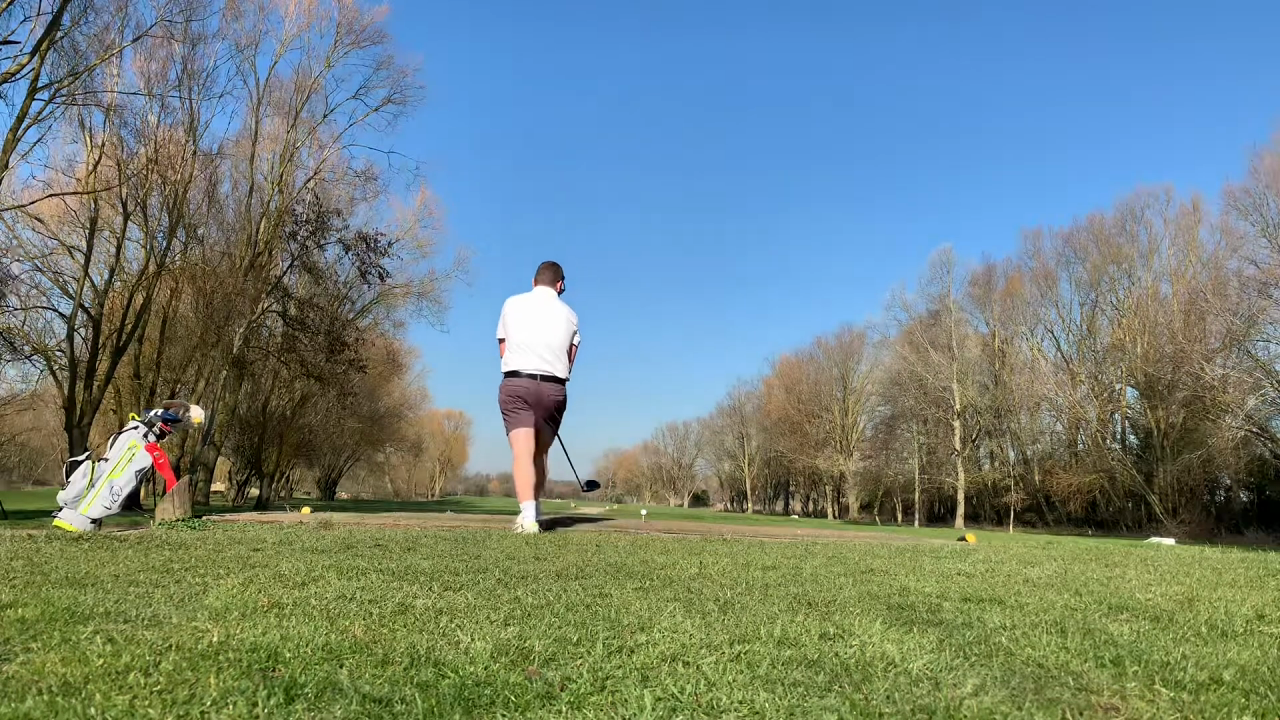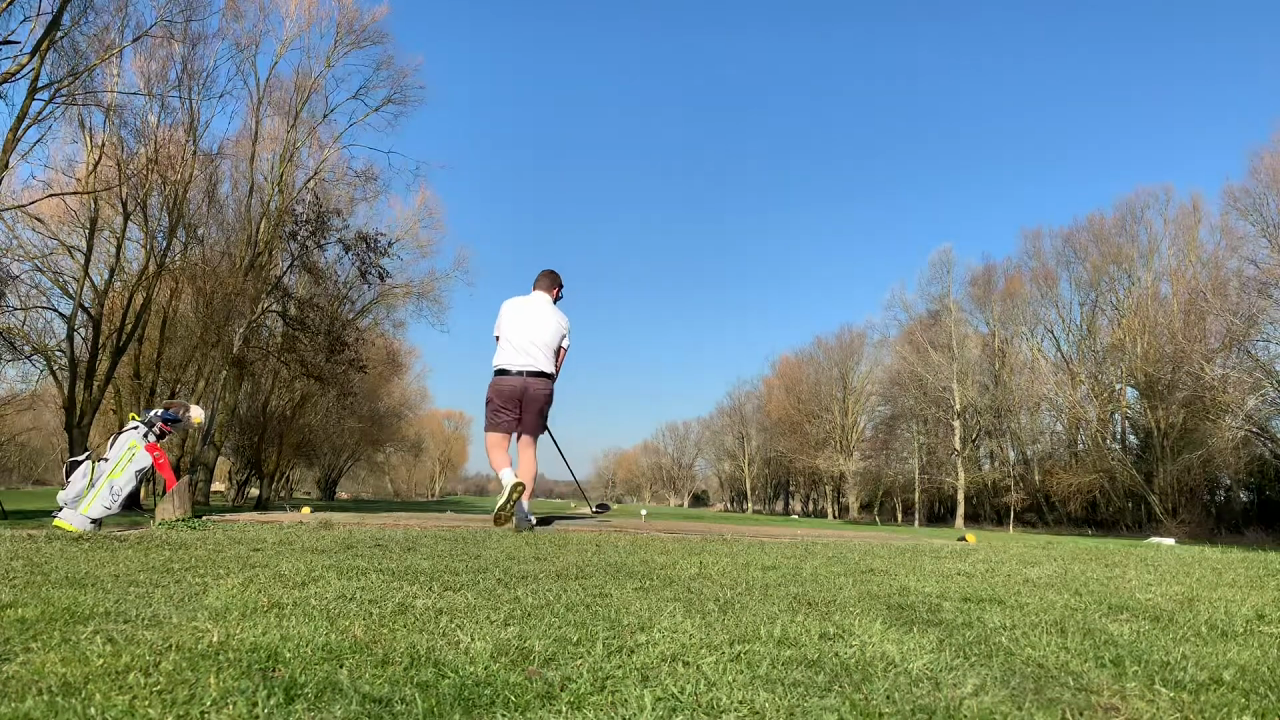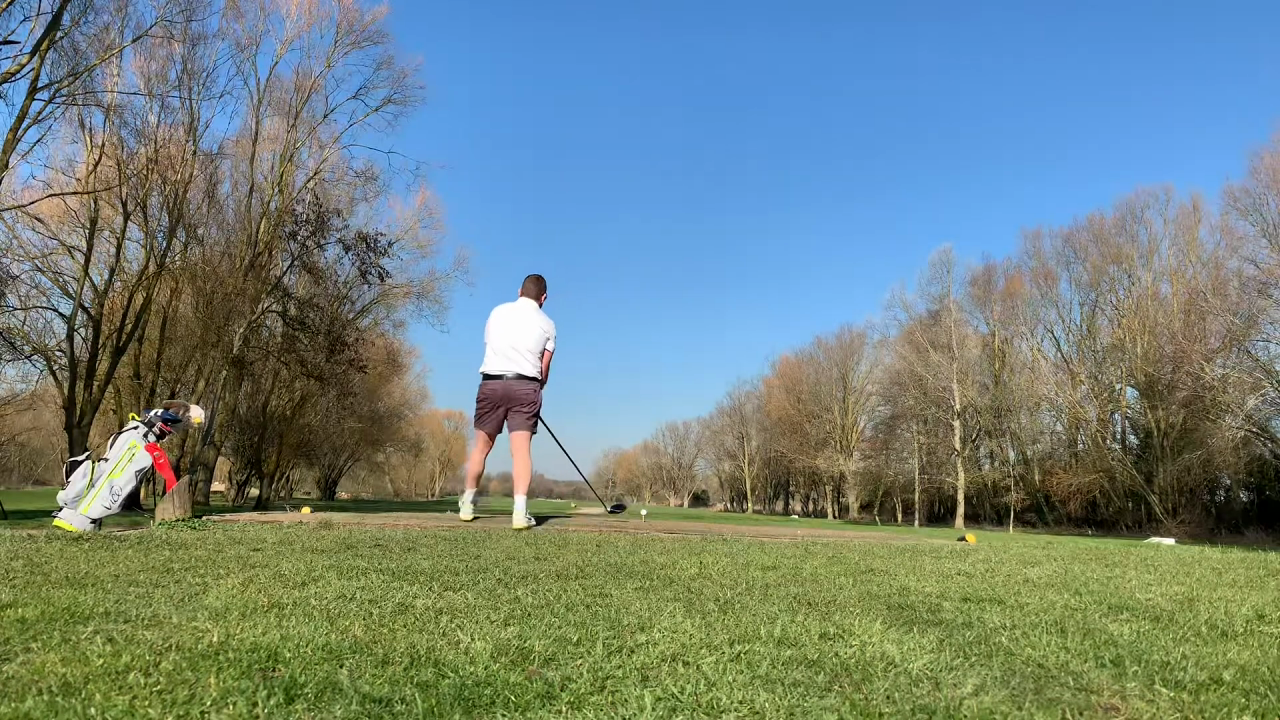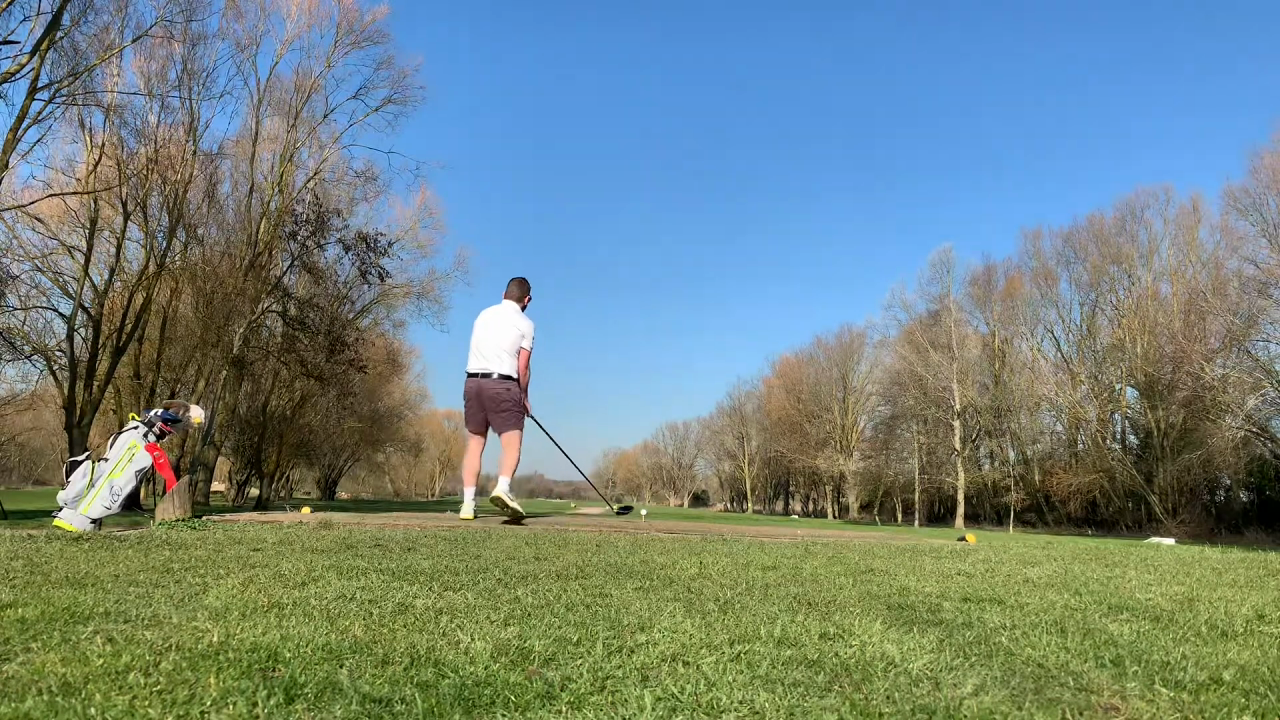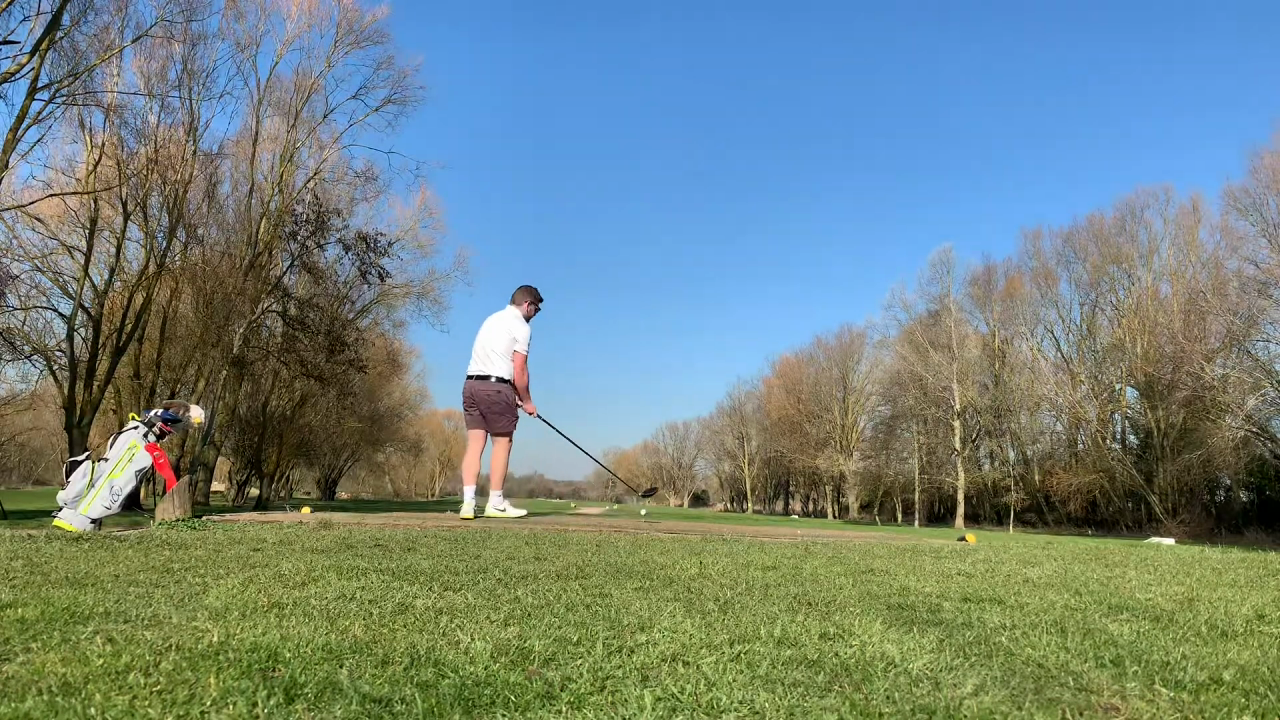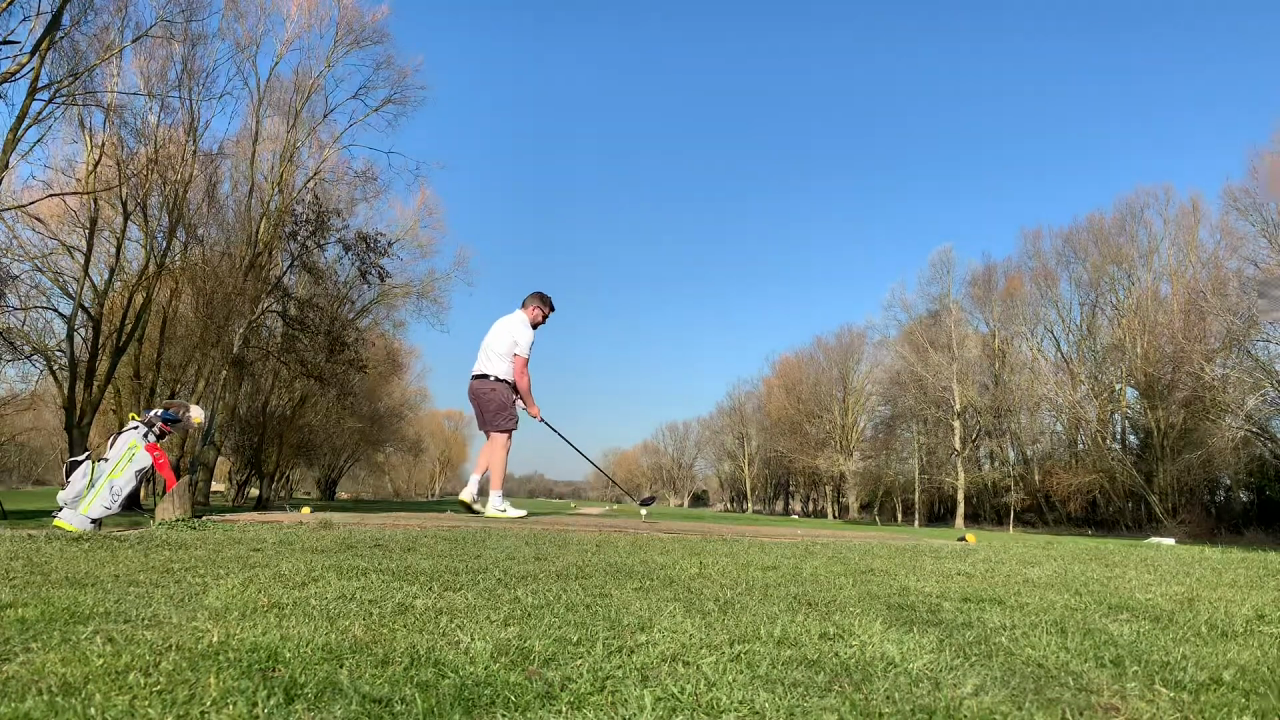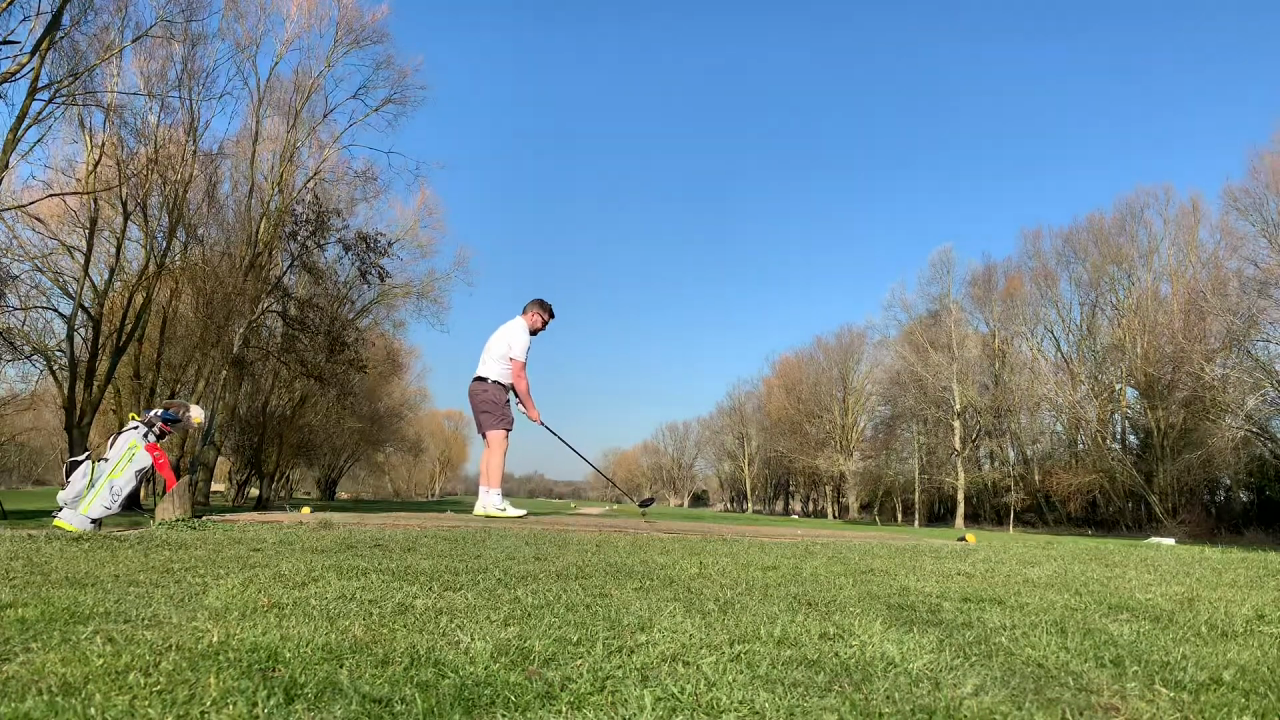
dt=0.3s
person 1, frame 1
left shoulder: (512, 304)
right shoulder: (569, 315)
left elbow: (503, 350)
right elbow: (569, 362)
left hip: (517, 384)
right hip: (553, 388)
left knee: (522, 455)
right knee: (539, 453)
left ankle: (528, 519)
right ankle: (532, 513)
person 1, frame 2
left shoulder: (508, 305)
right shoulder: (560, 319)
right elbow: (557, 364)
left hip: (505, 381)
right hip: (540, 384)
left knee: (496, 446)
right knee: (527, 450)
left ankle: (510, 482)
right ankle: (521, 513)
person 1, frame 3
left shoulder: (497, 312)
right shoulder: (546, 324)
right elbow: (543, 369)
right wrist: (536, 394)
left hip: (492, 384)
right hip: (524, 387)
left knee: (481, 446)
right knee: (521, 451)
left ankle: (467, 503)
right ankle: (520, 510)
person 1, frame 4
left shoulder: (484, 315)
right shoulder: (525, 324)
right elbow: (523, 368)
right wrist: (524, 398)
left hip: (474, 382)
right hip: (503, 385)
left knee: (475, 444)
right knee: (512, 444)
left ankle: (468, 503)
right ankle: (502, 488)
person 1, frame 5
left shoulder: (493, 319)
right shoulder: (521, 327)
right elbow: (519, 372)
left wrist: (516, 396)
right wrist: (527, 401)
left hip: (472, 384)
right hip: (496, 388)
left knee: (474, 446)
right knee: (501, 445)
left ankle: (468, 502)
right ankle: (495, 503)
person 1, frame 6
left shoulder: (506, 321)
right shoulder: (524, 330)
right elbow: (520, 373)
left wrist: (518, 396)
right wrist: (531, 405)
left hip: (478, 384)
right hip: (495, 387)
left knee: (493, 441)
right knee: (501, 444)
left ankle: (471, 489)
right ankle: (495, 504)
person 1, frame 7
left shoulder: (511, 328)
right shoulder: (521, 335)
right elbow: (518, 378)
left wrist: (521, 401)
right wrist: (531, 408)
left hip: (482, 388)
right hip: (490, 390)
left knee: (491, 445)
right knee: (499, 444)
left ankle: (483, 501)
right ankle: (495, 502)
